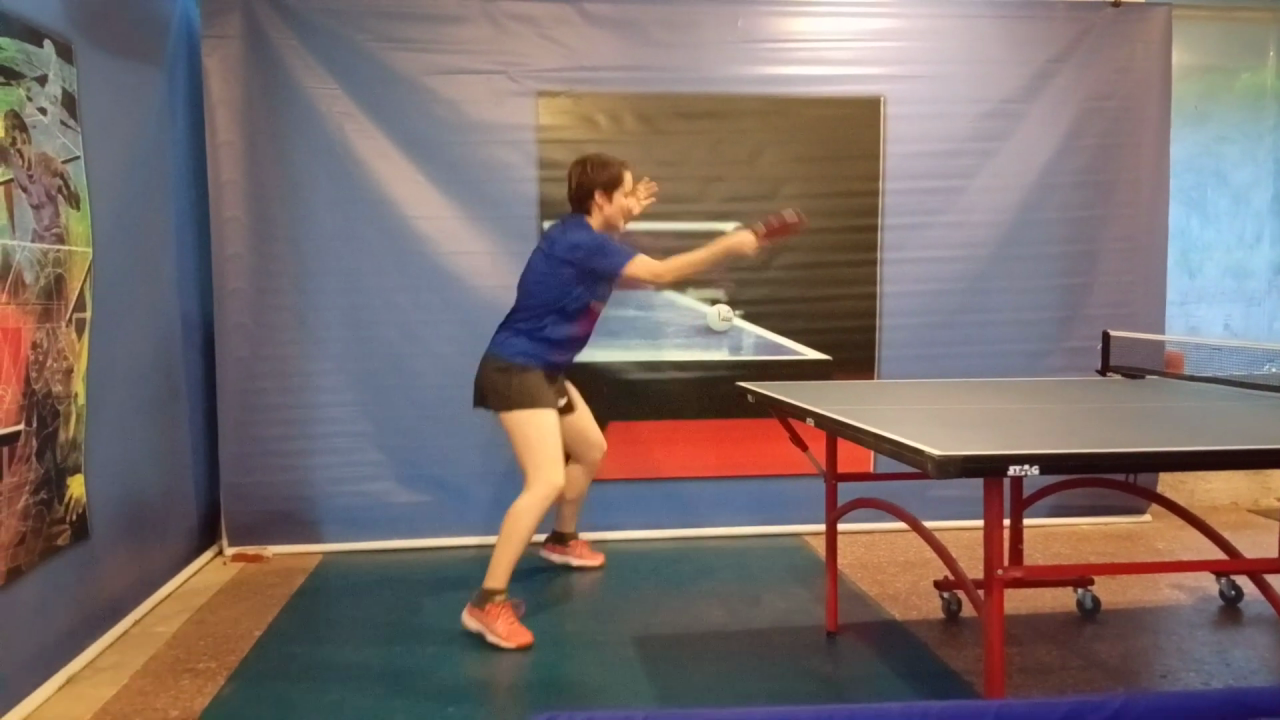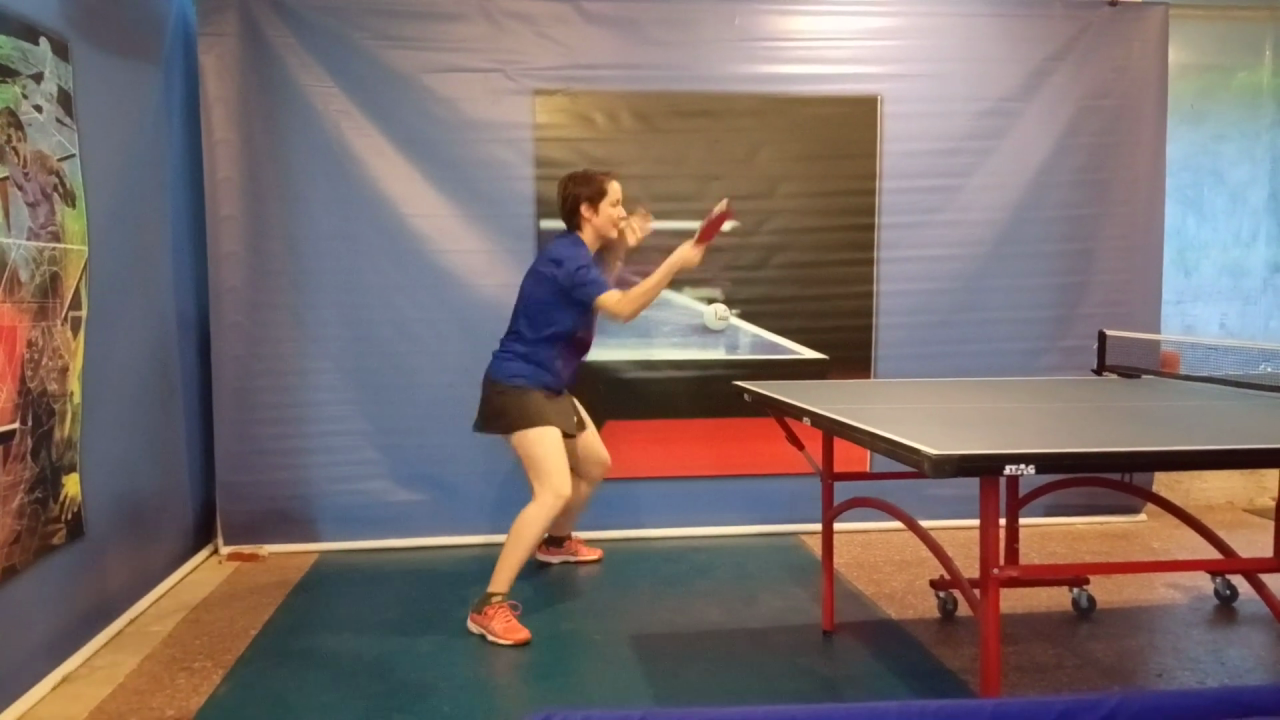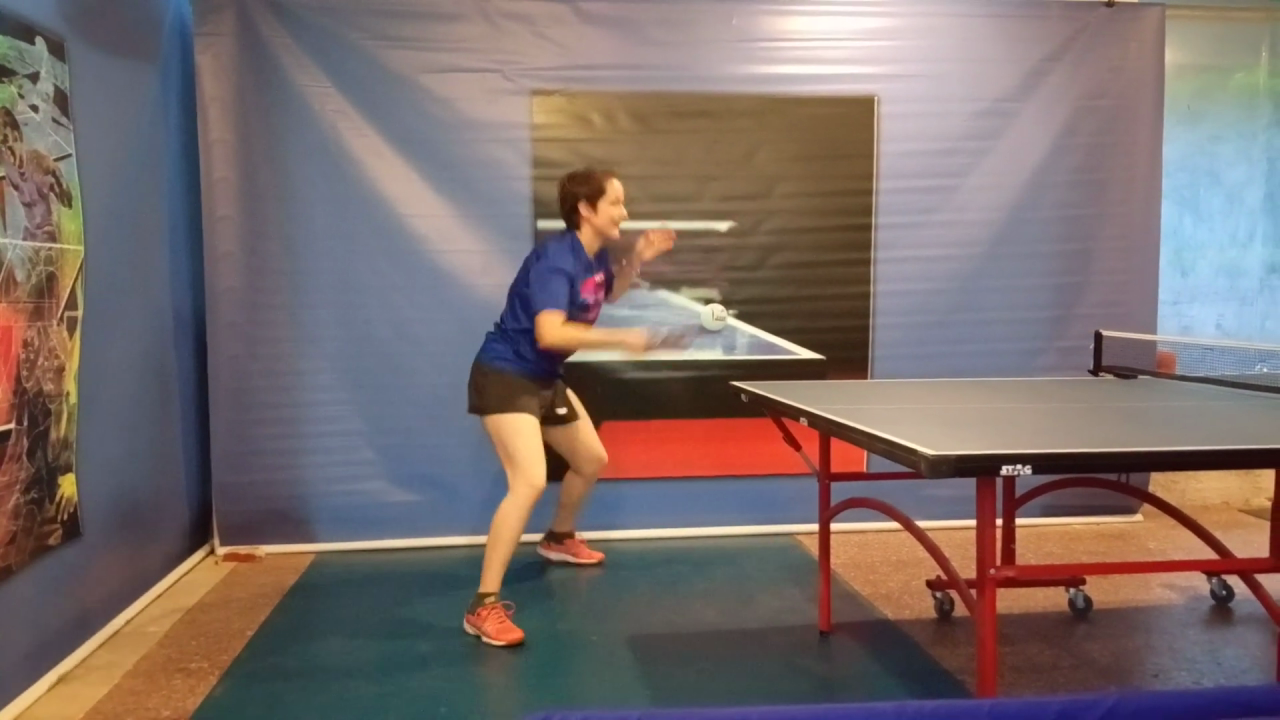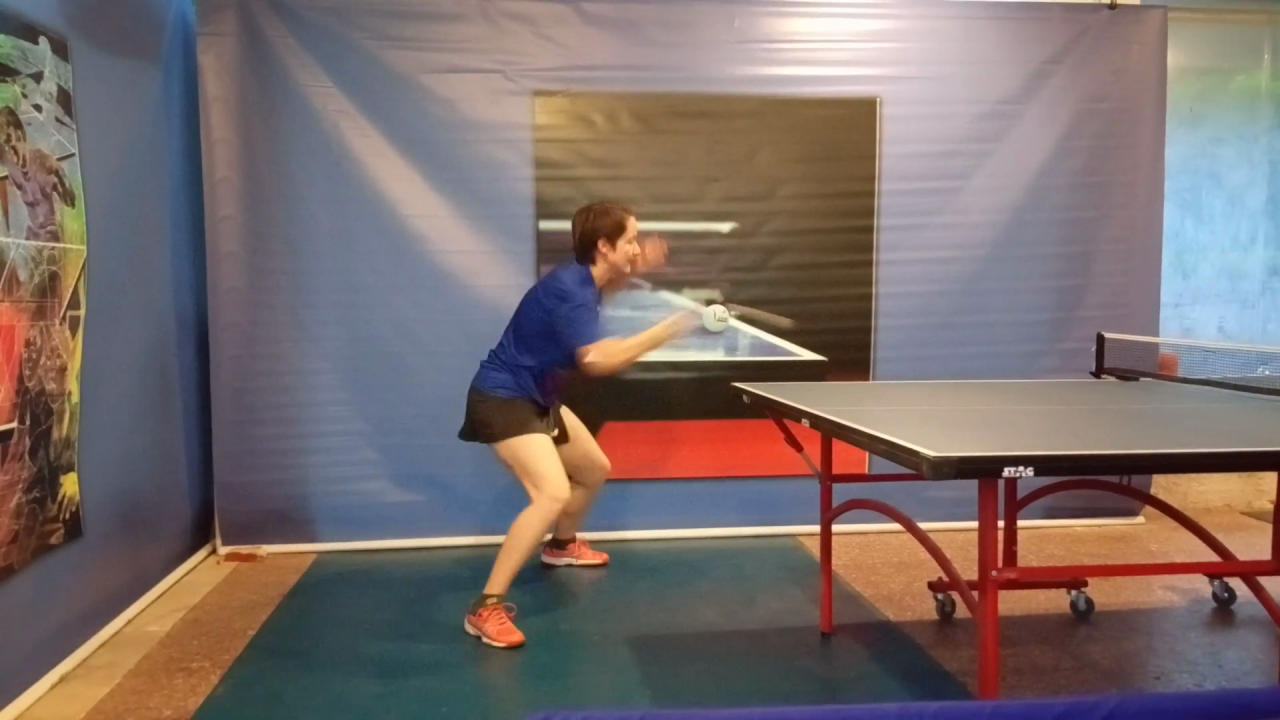
dt=0.2s
person 1, frame 1
left shoulder: (582, 235)
right shoulder: (578, 242)
left elbow: (625, 263)
right elbow: (659, 273)
left wrist: (630, 214)
right wrist: (727, 246)
left hip: (542, 368)
right hip: (514, 370)
left knee: (591, 450)
right knee: (544, 482)
left ankle: (561, 539)
right ankle: (489, 602)
person 1, frame 2
left shoulder: (580, 252)
right shoulder: (567, 260)
left elbow: (602, 293)
right elbow: (623, 308)
left wrist: (622, 247)
right wrist: (675, 262)
left hip: (548, 386)
right hip: (519, 389)
left knee: (595, 464)
right knee: (555, 490)
left ankle: (557, 542)
right ankle: (490, 605)
person 1, frame 3
left shoulder: (597, 255)
right shoulder: (555, 258)
left elbow: (608, 294)
right elbow: (550, 334)
left wrist: (638, 258)
right wrist: (620, 338)
left hip: (542, 378)
right hip: (504, 376)
left knee: (592, 460)
right knee: (529, 482)
left ankle: (560, 538)
right ankle: (484, 604)
person 1, frame 4
left shoulder: (588, 281)
right shoulder: (569, 290)
right elbow: (599, 361)
left wrist: (635, 271)
right wrist: (664, 332)
left hip: (537, 398)
right hip: (503, 400)
left knee: (595, 469)
right knee: (553, 494)
left ankle: (562, 544)
right ankle: (487, 606)
